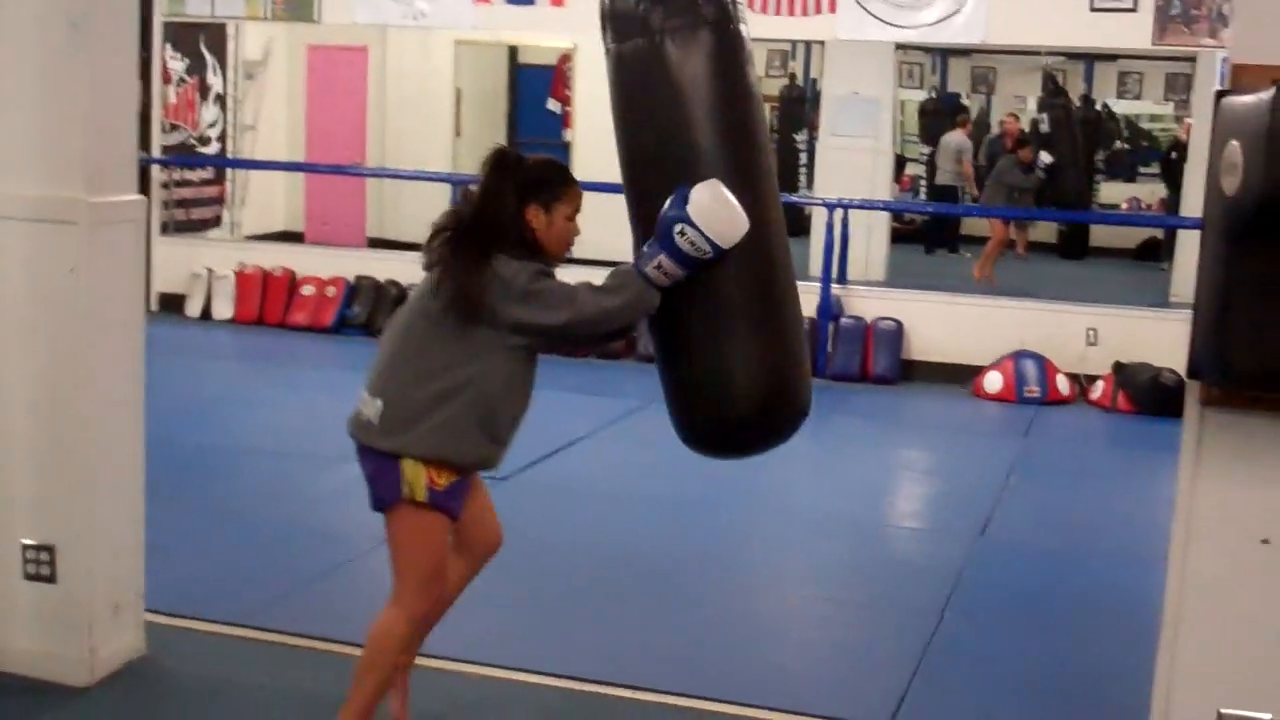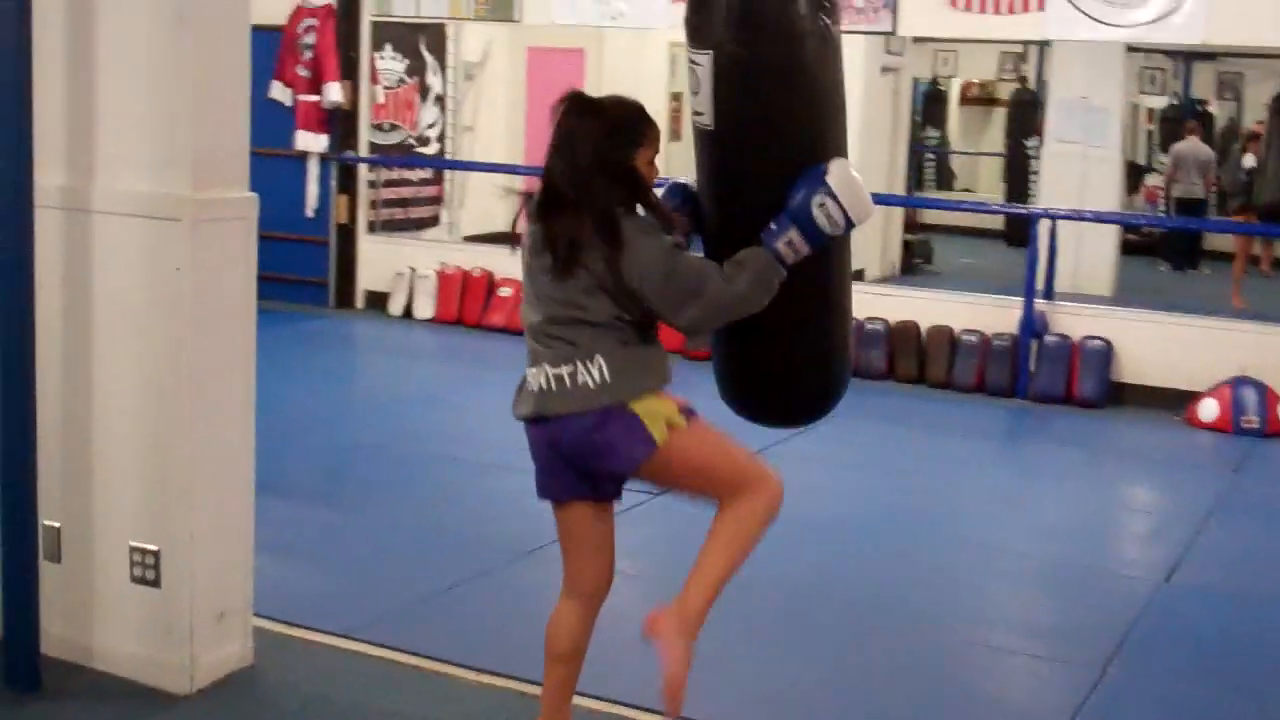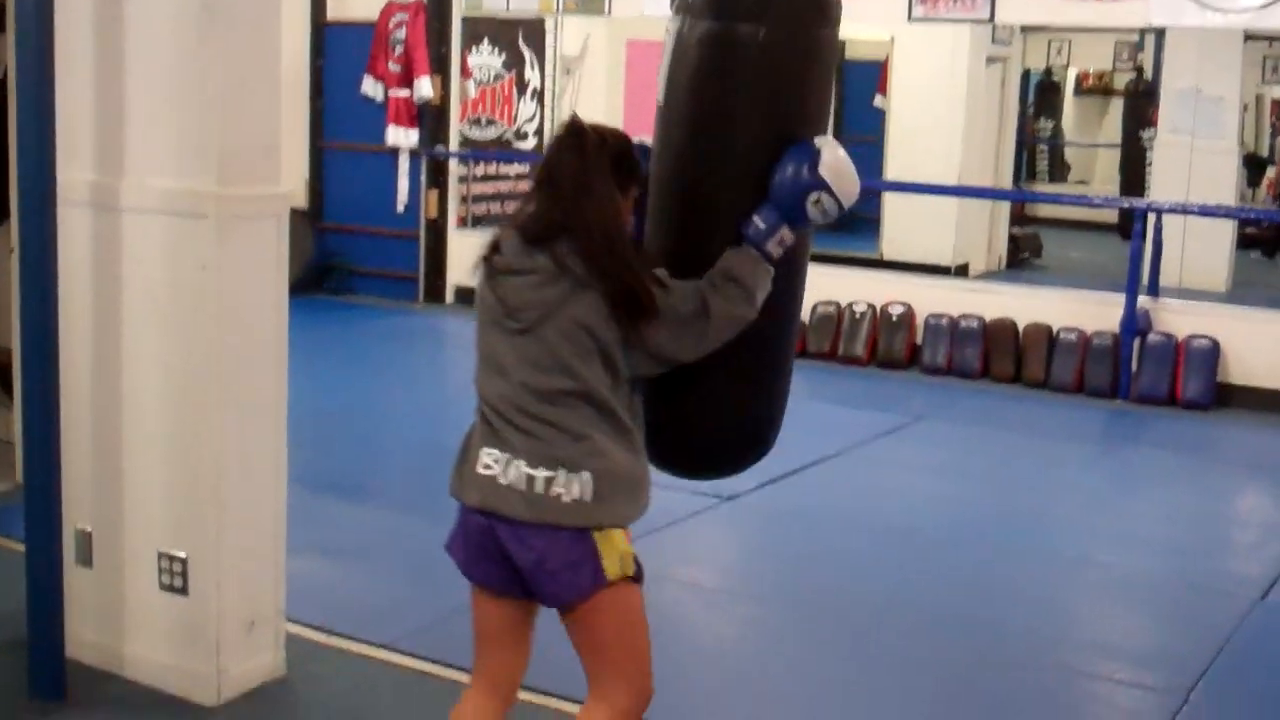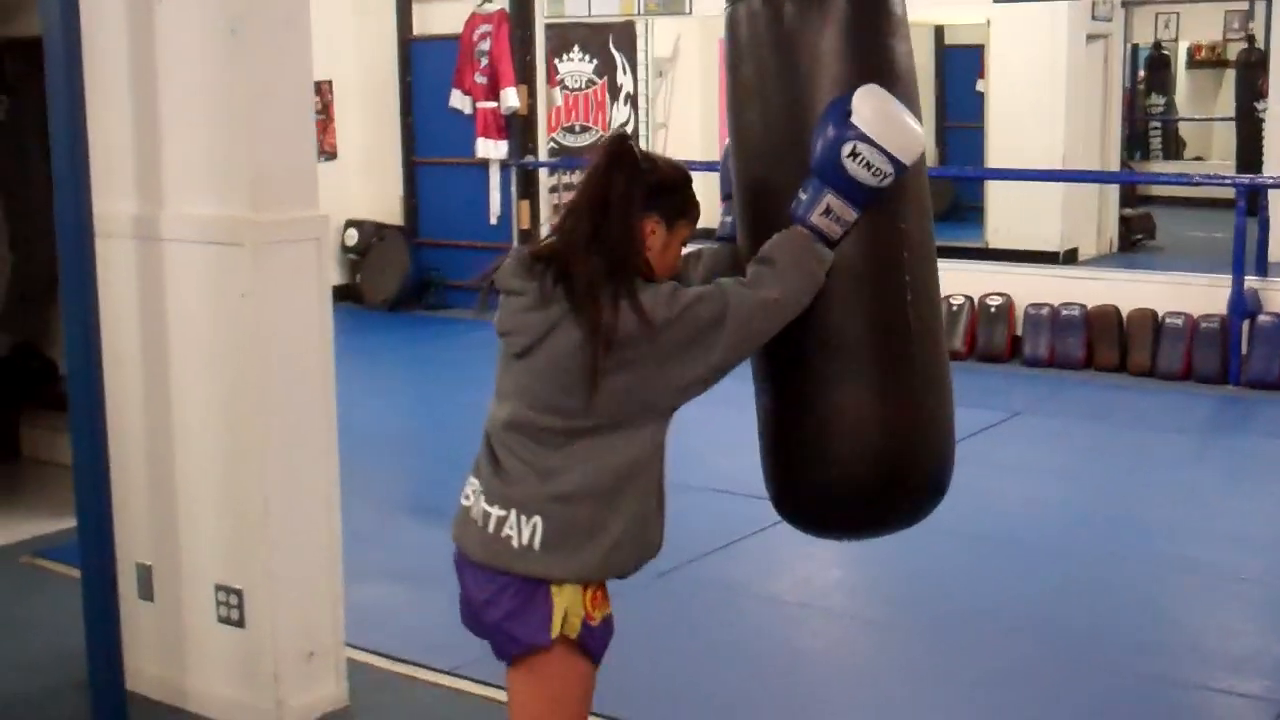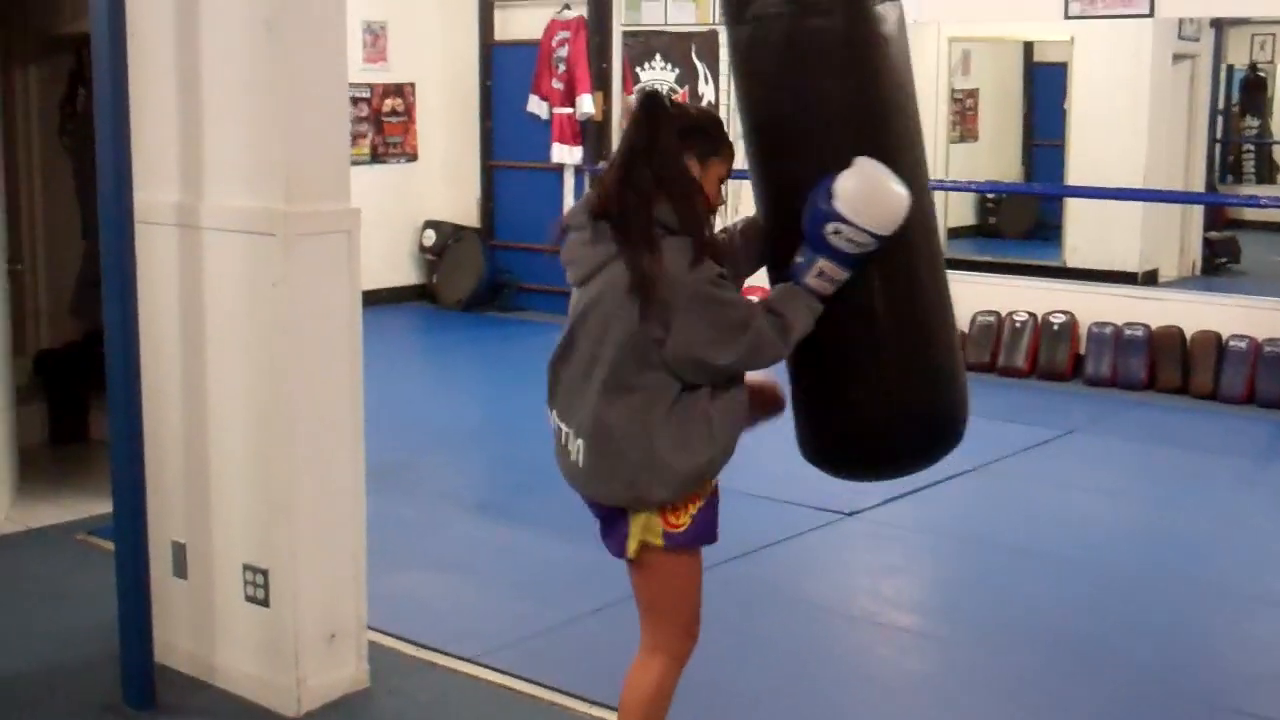
dt=0.7s
person 1, frame 1
left shoulder: (492, 264)
right shoulder: (505, 280)
left elbow: (575, 319)
right elbow: (587, 310)
left wrist: (646, 273)
left hip: (433, 441)
right hip: (409, 445)
left knee: (480, 539)
right knee: (421, 597)
left ankle: (391, 666)
person 1, frame 2
left shoulder: (550, 224)
right shoulder: (623, 231)
right elbow: (707, 302)
left wrist: (666, 224)
right wrist: (785, 241)
left hip: (552, 414)
right hip: (611, 406)
left knee: (584, 586)
right knee: (758, 492)
right ankle: (678, 620)
person 1, frame 3
left shoulder: (504, 263)
right shoulder: (614, 282)
right elbow: (710, 314)
left wrist: (629, 233)
right wrist: (773, 229)
left hip: (487, 497)
right hip: (567, 512)
person 1, frame 4
left shoulder: (542, 286)
right shoulder: (634, 319)
right elbow: (755, 303)
left wrist: (738, 238)
right wrist: (830, 206)
left hip: (489, 538)
right hip: (548, 560)
person 1, frame 5
left shoulder: (612, 235)
right shoulder: (666, 264)
left elbow: (715, 260)
right elbow: (754, 338)
right wrist: (821, 265)
left hip: (607, 440)
right hip: (641, 466)
left knee: (765, 398)
right knee: (669, 643)
